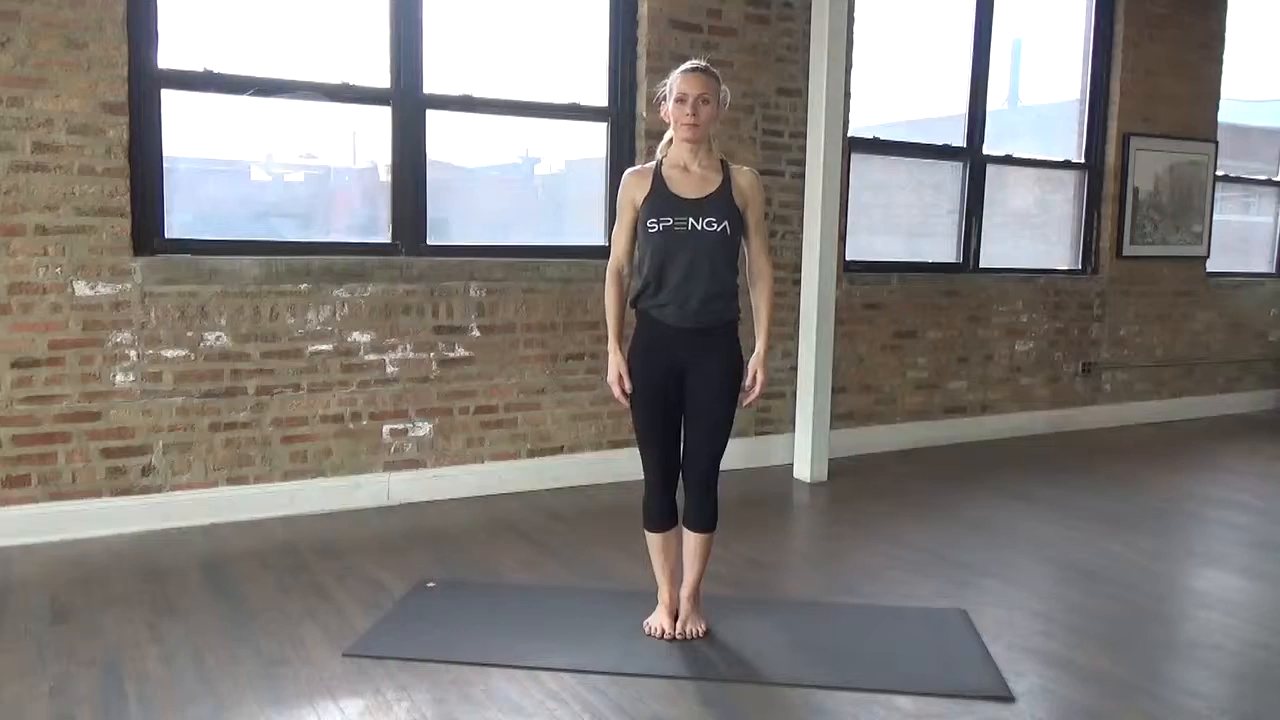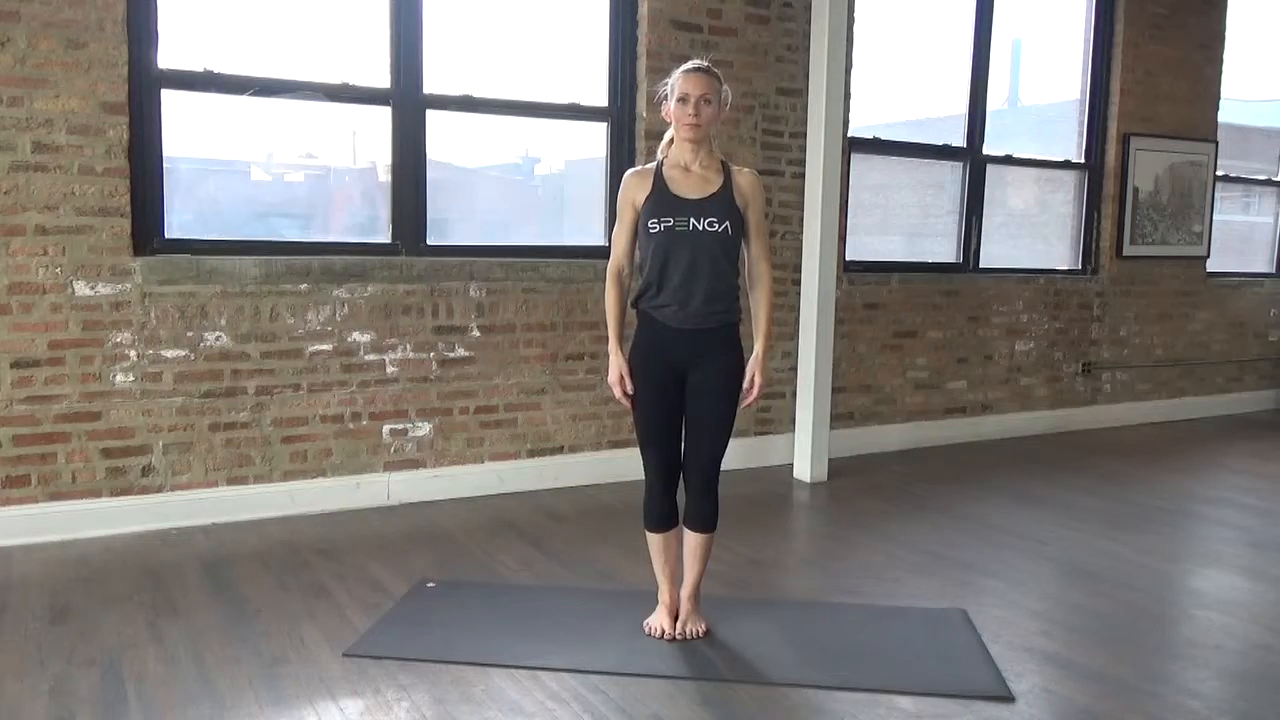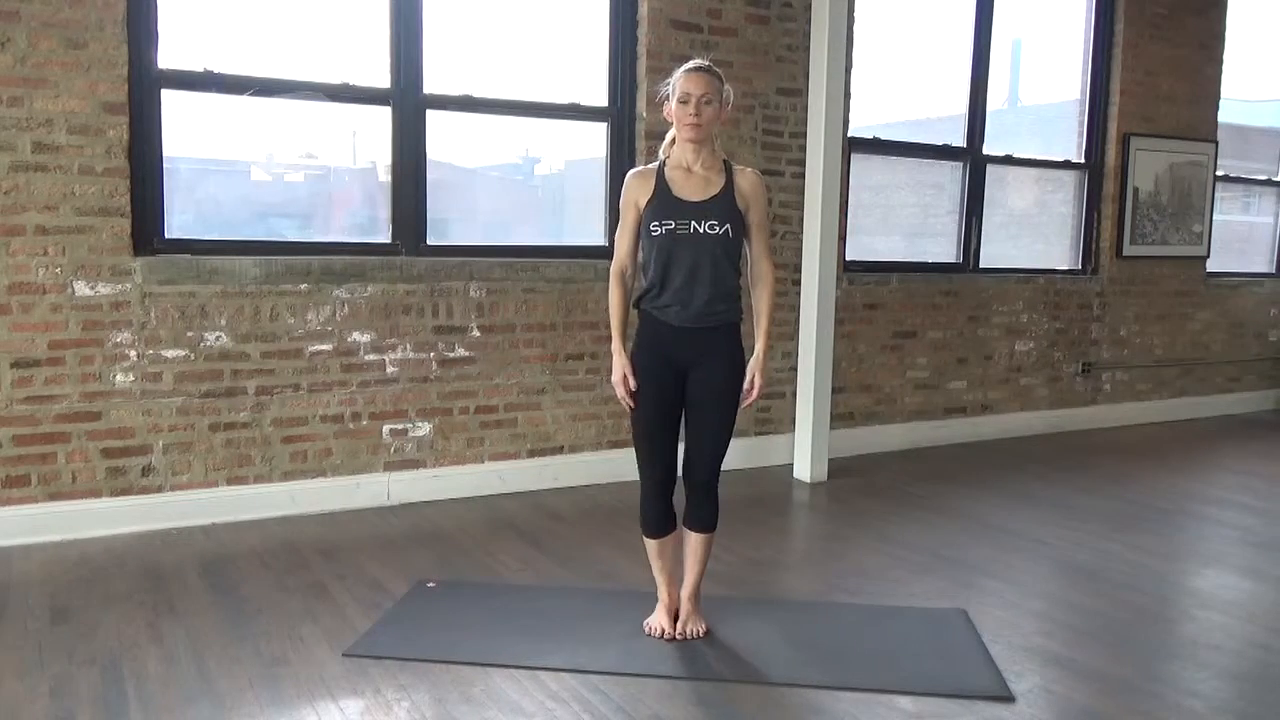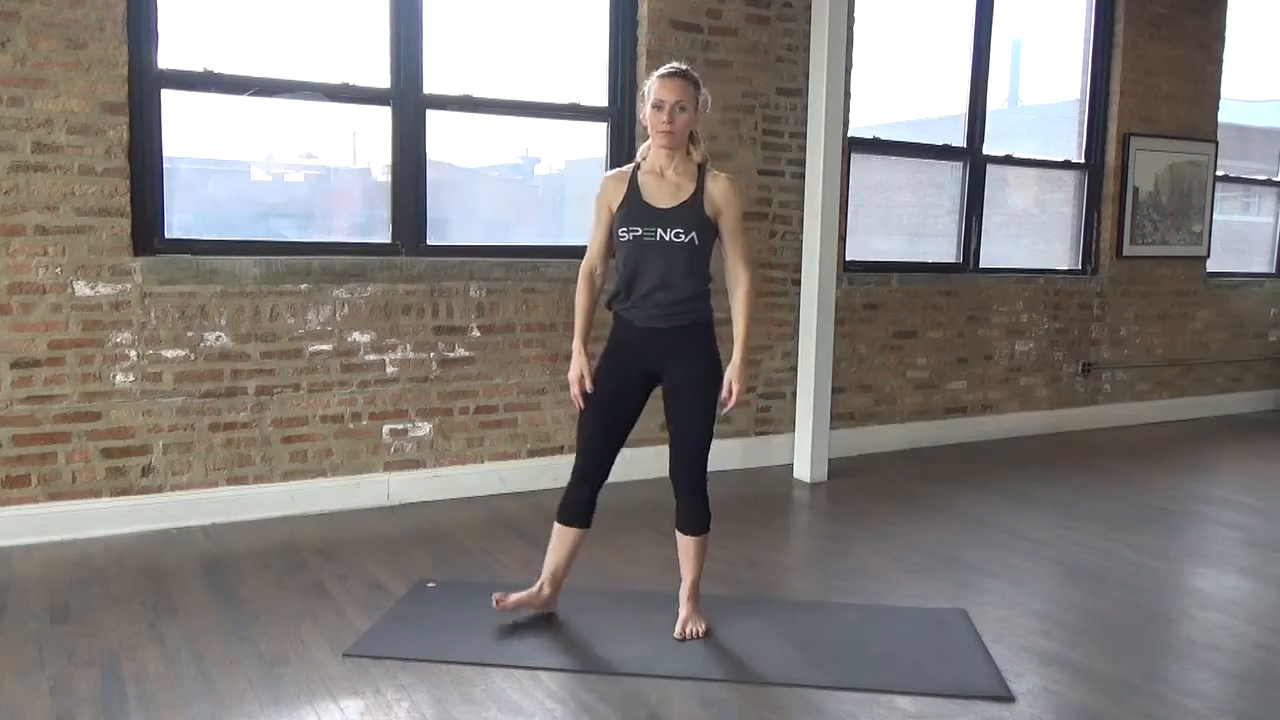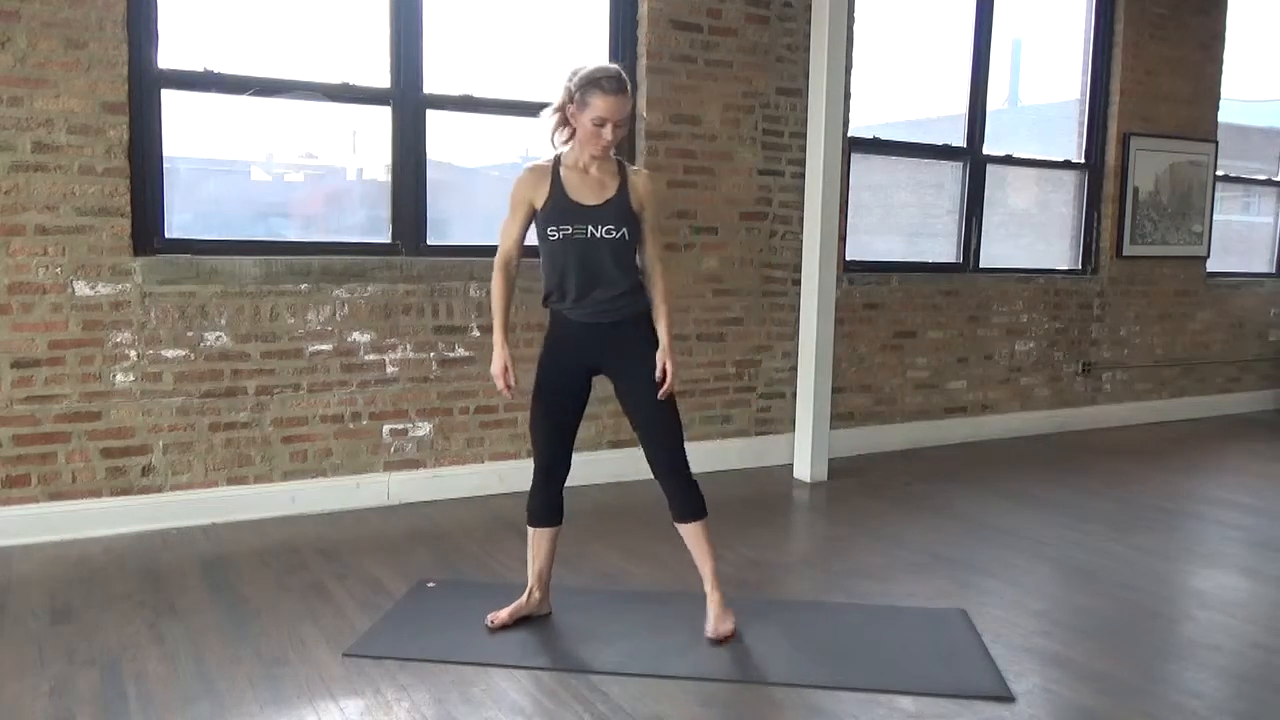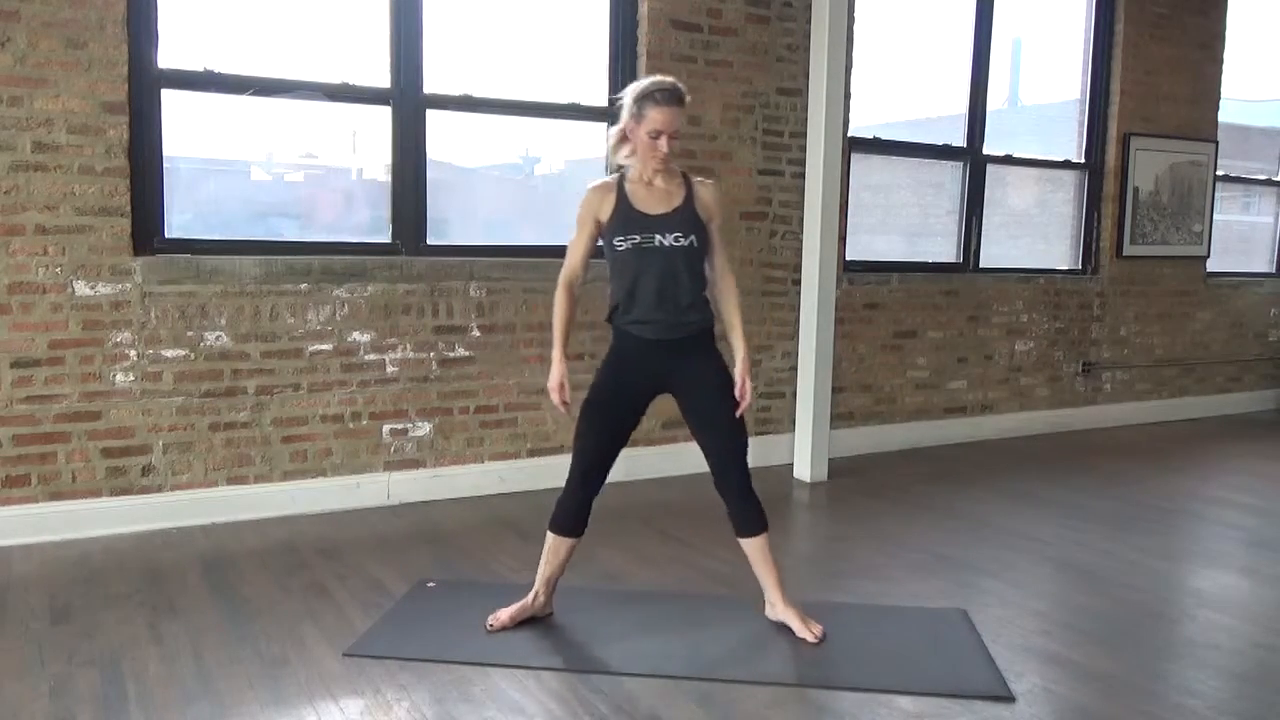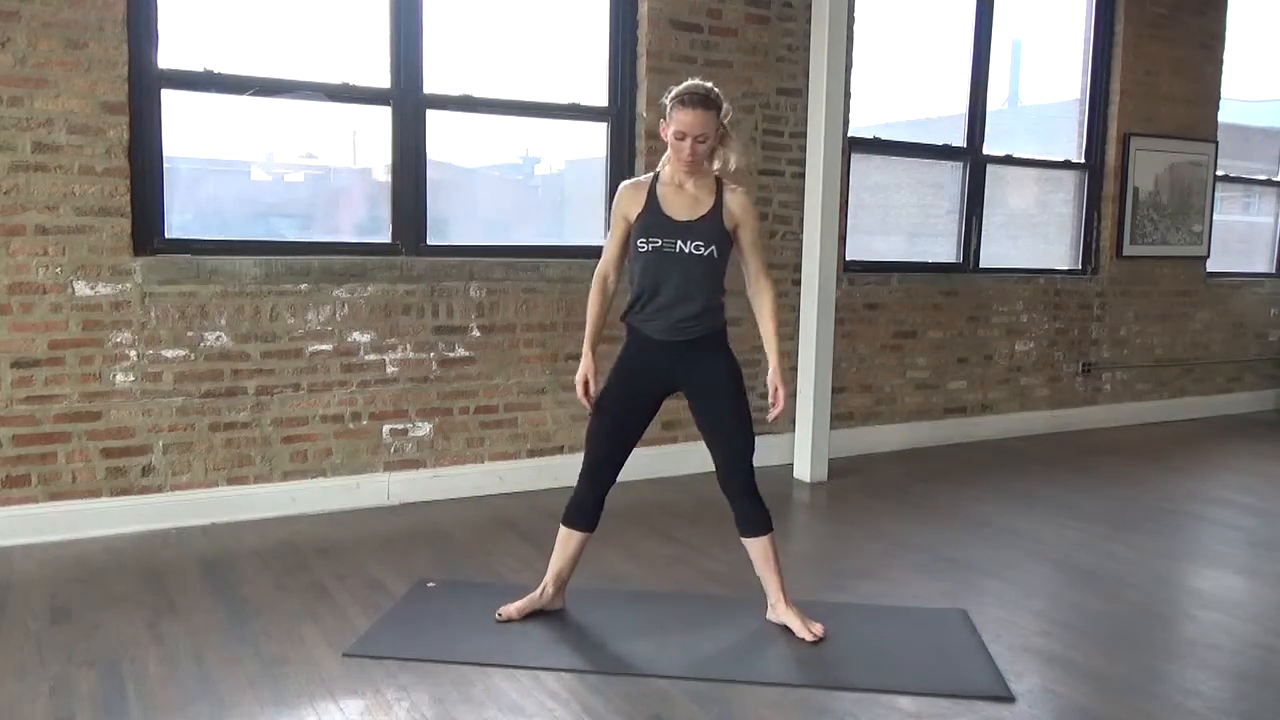
dt=0.5s
person 1, frame 1
left shoulder: (742, 183)
right shoulder: (638, 182)
left elbow: (759, 268)
right elbow: (618, 268)
left wrist: (761, 346)
right wrist: (614, 348)
left hip: (715, 346)
right hip: (654, 343)
left knee: (701, 475)
right knee: (659, 475)
left ankle: (690, 598)
right ankle: (665, 598)
person 1, frame 2
left shoulder: (743, 184)
right shoulder: (639, 182)
left elbow: (760, 269)
right elbow: (618, 270)
left wrist: (760, 348)
right wrist: (615, 349)
left hip: (717, 347)
right hip: (655, 344)
left knee: (702, 476)
right knee: (660, 475)
left ankle: (691, 598)
right ankle: (666, 598)
person 1, frame 3
left shoulder: (745, 183)
right shoulder: (641, 183)
left elbow: (761, 269)
right elbow: (621, 270)
left wrist: (760, 349)
right wrist: (618, 349)
left hip: (718, 346)
right hip: (656, 342)
left knee: (702, 477)
right knee: (655, 477)
left ankle: (690, 598)
right ankle: (664, 598)
person 1, frame 4
left shoulder: (717, 189)
right shoulder: (616, 186)
left elbow: (738, 274)
right elbow: (592, 270)
left wrist: (738, 356)
right wrist: (578, 348)
left hip: (690, 346)
right hip: (628, 342)
left knee: (688, 475)
right knee: (588, 468)
left ankle: (689, 600)
right ankle: (546, 587)
person 1, frame 5
left shoulder: (637, 183)
right shoulder: (536, 181)
left elbow: (651, 264)
right elbow: (504, 262)
left wrist: (665, 340)
right wrist: (499, 342)
left hip: (629, 336)
right hip: (566, 337)
left knee: (670, 463)
right knee: (548, 466)
left ankle: (713, 593)
right ankle: (536, 593)
person 1, frame 6
left shoulder: (704, 194)
right shoulder: (602, 198)
left elbow: (722, 277)
right elbow: (571, 280)
left wrist: (741, 355)
right wrist: (559, 357)
left hip: (696, 355)
right hip: (632, 353)
left knee: (733, 479)
right knee: (583, 477)
left ankle: (777, 601)
right ankle: (539, 595)
person 1, frame 7
left shoulder: (735, 202)
right shoulder: (633, 194)
left elbow: (759, 284)
right elbow: (606, 274)
left wrist: (775, 363)
right wrist: (588, 352)
left hip: (707, 355)
right hip: (643, 351)
left knee: (739, 479)
right knee: (595, 472)
left ankle: (778, 602)
right ankle: (551, 589)
